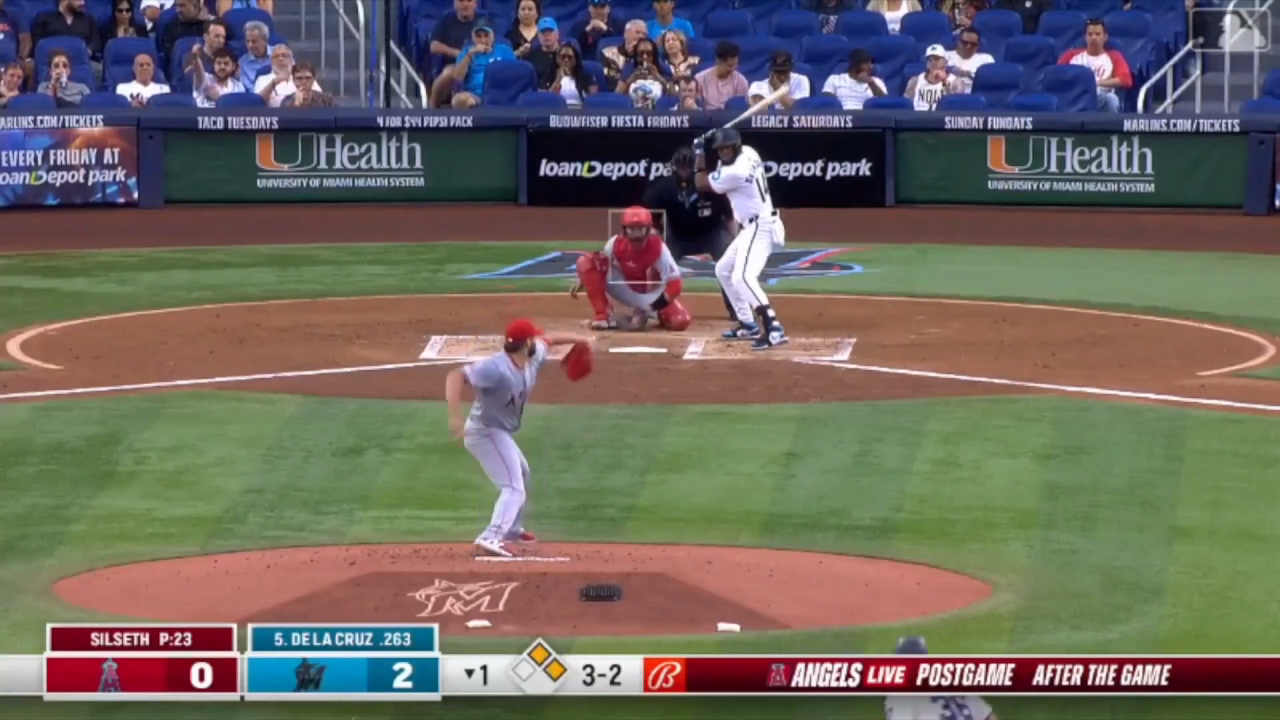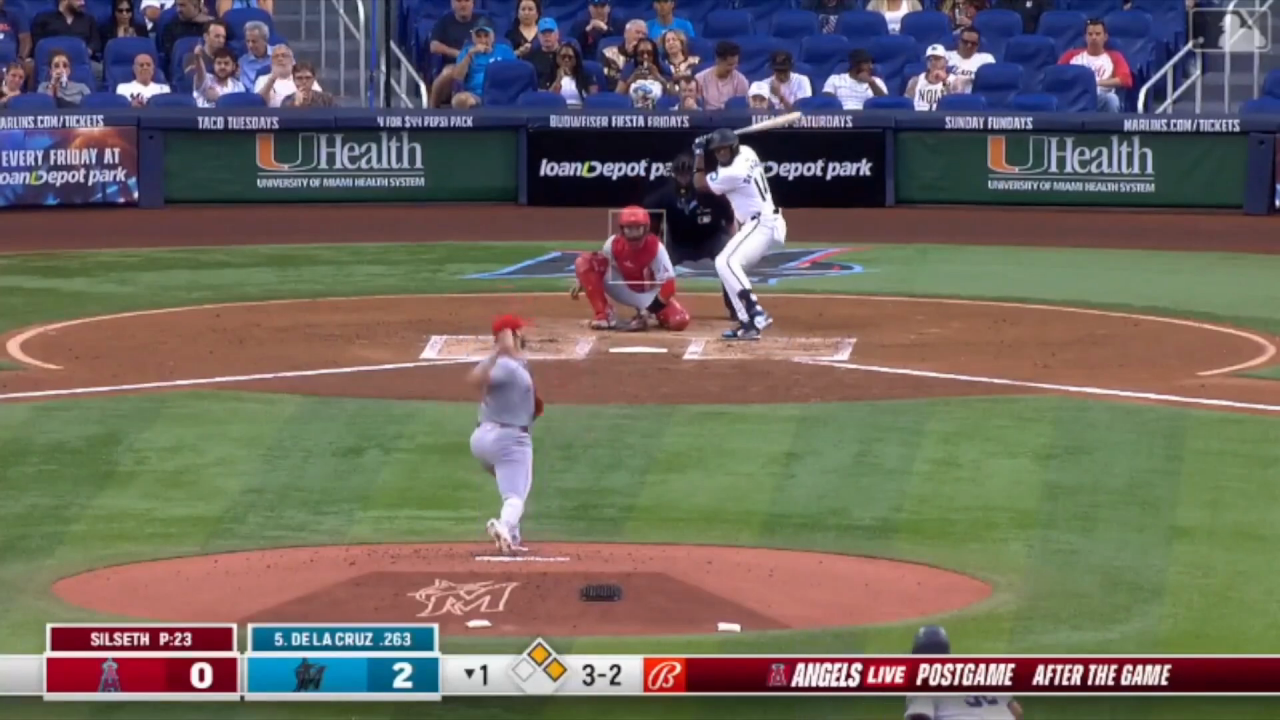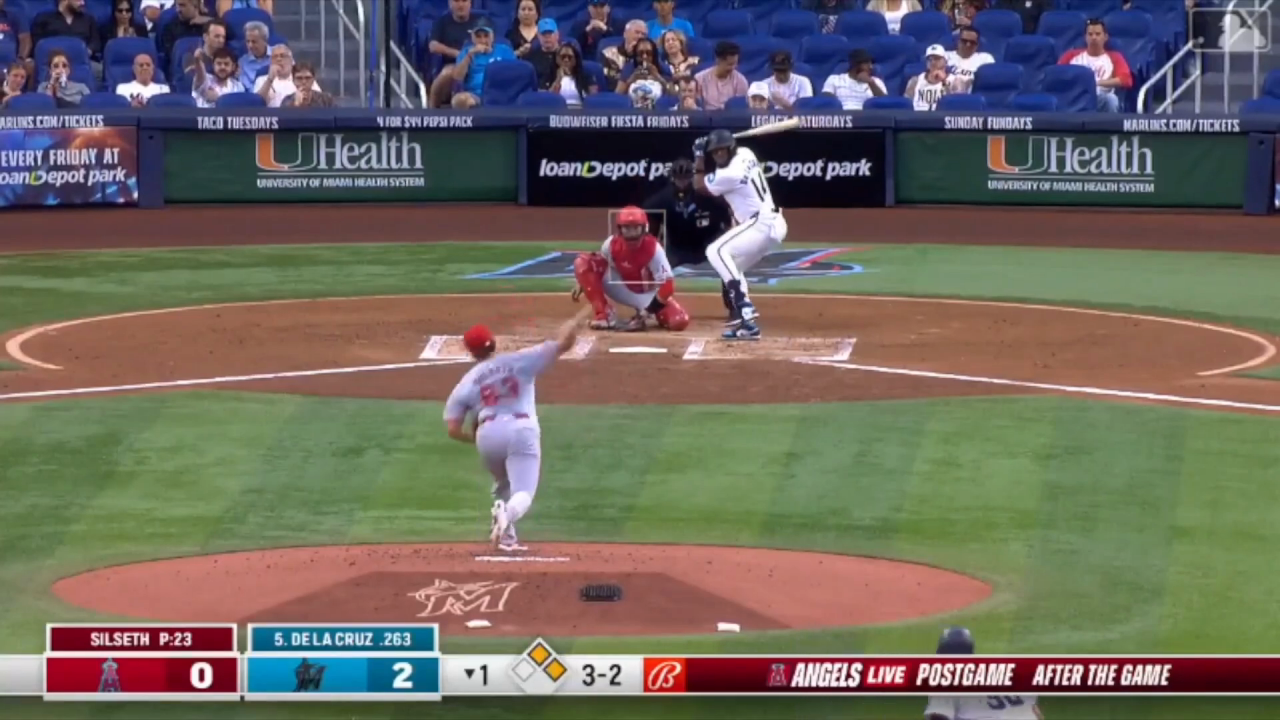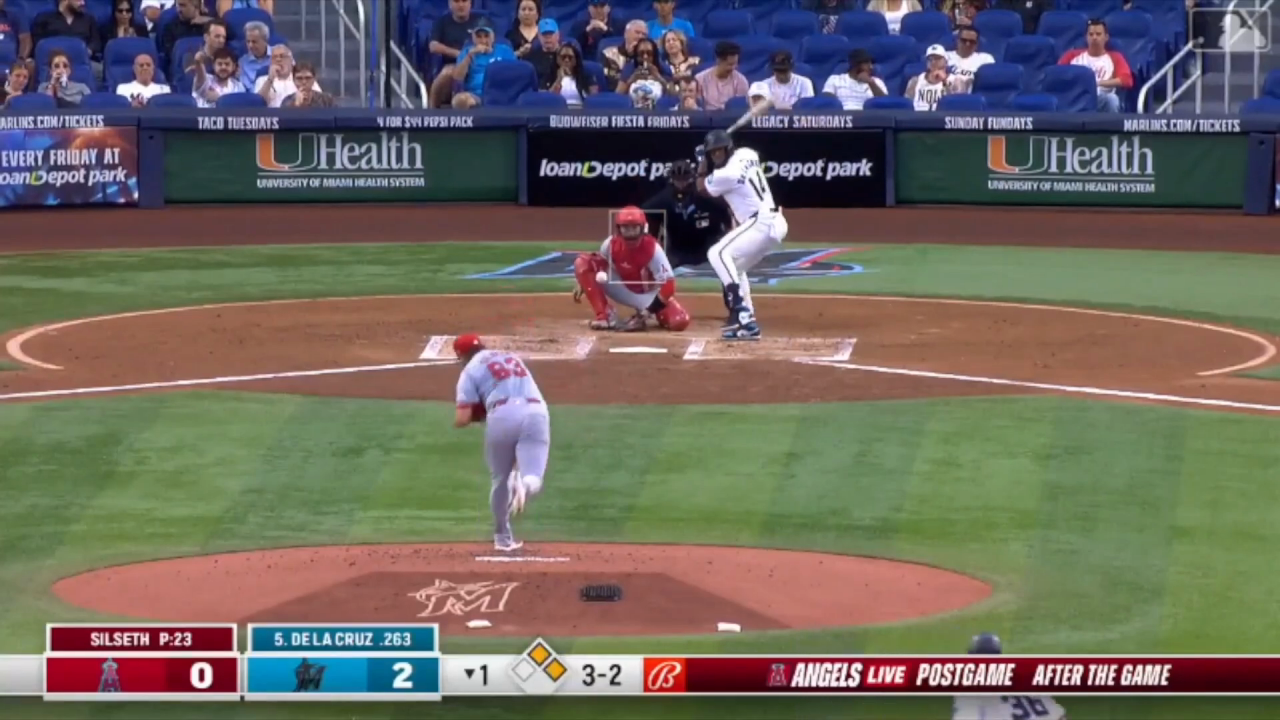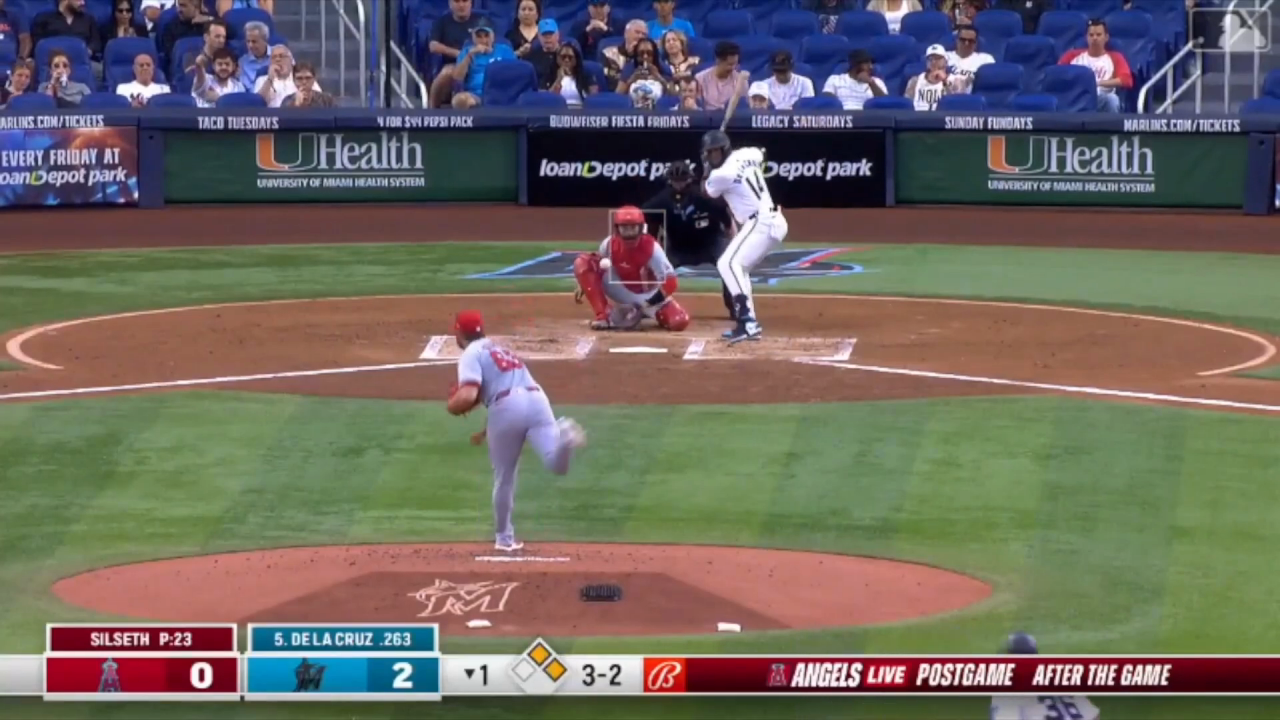
dt=0.1s
person 1, frame 1
left shoulder: (532, 359)
right shoulder: (496, 367)
left elbow: (547, 339)
right elbow: (455, 377)
left wrist: (578, 339)
right wrist: (454, 415)
left hip: (500, 431)
right hip: (486, 434)
left knee: (521, 475)
right knee: (514, 489)
left ankle: (511, 529)
right ankle: (491, 537)
person 1, frame 2
right shoulder: (508, 364)
right elbow: (475, 378)
right wrist: (497, 355)
left hip: (483, 439)
right hip: (509, 440)
left knee: (508, 483)
right knee: (515, 497)
left ankle: (509, 535)
right ankle: (504, 528)
person 1, frame 3
left shoulder: (465, 385)
right shoulder: (519, 360)
left elbow: (452, 429)
right elbow: (561, 345)
left wrist: (475, 437)
right wrist: (577, 320)
left hip: (488, 436)
right hip: (522, 432)
left knee: (504, 486)
right knee: (522, 495)
left ankle: (505, 533)
right ankle: (506, 515)
person 1, frame 4
left shoulder: (471, 371)
right shoulder: (511, 356)
left elbow: (462, 419)
left wrist: (475, 418)
left hip: (502, 418)
right hip: (534, 412)
left knee: (500, 481)
right knee: (532, 478)
left ankle: (502, 538)
right ankle: (522, 483)
person 1, frame 5
left shoulder: (470, 356)
right shoulder: (503, 347)
left elbow: (468, 396)
left wrist: (453, 405)
right wrist: (488, 429)
left hip: (504, 412)
right hip: (535, 401)
left knee: (505, 479)
right knee: (557, 464)
left ankle: (504, 538)
right ankle: (565, 435)
person 2, frame 1
left shoulder: (735, 172)
right shoulder: (748, 153)
left elbow: (701, 184)
left wrist: (699, 153)
right wrist: (711, 142)
left hip: (761, 228)
right hip: (755, 227)
left knee: (742, 277)
right knee: (724, 270)
left ankle: (774, 328)
right ankle: (748, 325)
person 2, frame 2
left shoulder: (732, 173)
right shoulder: (747, 152)
left elbow: (700, 184)
left wrist: (698, 153)
right wrist: (707, 146)
left hip: (764, 224)
right hip: (767, 224)
left knee: (725, 262)
right knee: (731, 267)
left ankle: (756, 312)
right ankle: (748, 323)
person 2, frame 3
left shoulder: (729, 174)
right shoulder: (745, 154)
left elbow: (699, 185)
left wrist: (698, 155)
left hip: (762, 223)
right hip: (767, 223)
left knee: (716, 251)
right knee: (734, 267)
left ankle: (743, 305)
right ankle: (748, 325)
person 2, frame 4
left shoulder: (724, 174)
right shoulder: (745, 154)
left elbow: (703, 189)
left wrist: (701, 161)
left hip: (762, 223)
right hip: (770, 222)
left knee: (717, 255)
right knee: (736, 268)
left ankle: (741, 309)
right ankle: (746, 324)
person 2, frame 5
left shoulder: (722, 174)
right shoulder: (747, 154)
left elbow: (706, 191)
right elbow: (760, 153)
left wrist: (707, 165)
left hip: (762, 223)
right hip: (771, 222)
left knee: (728, 264)
right knee: (737, 269)
left ankle: (747, 320)
right ankle: (747, 323)
